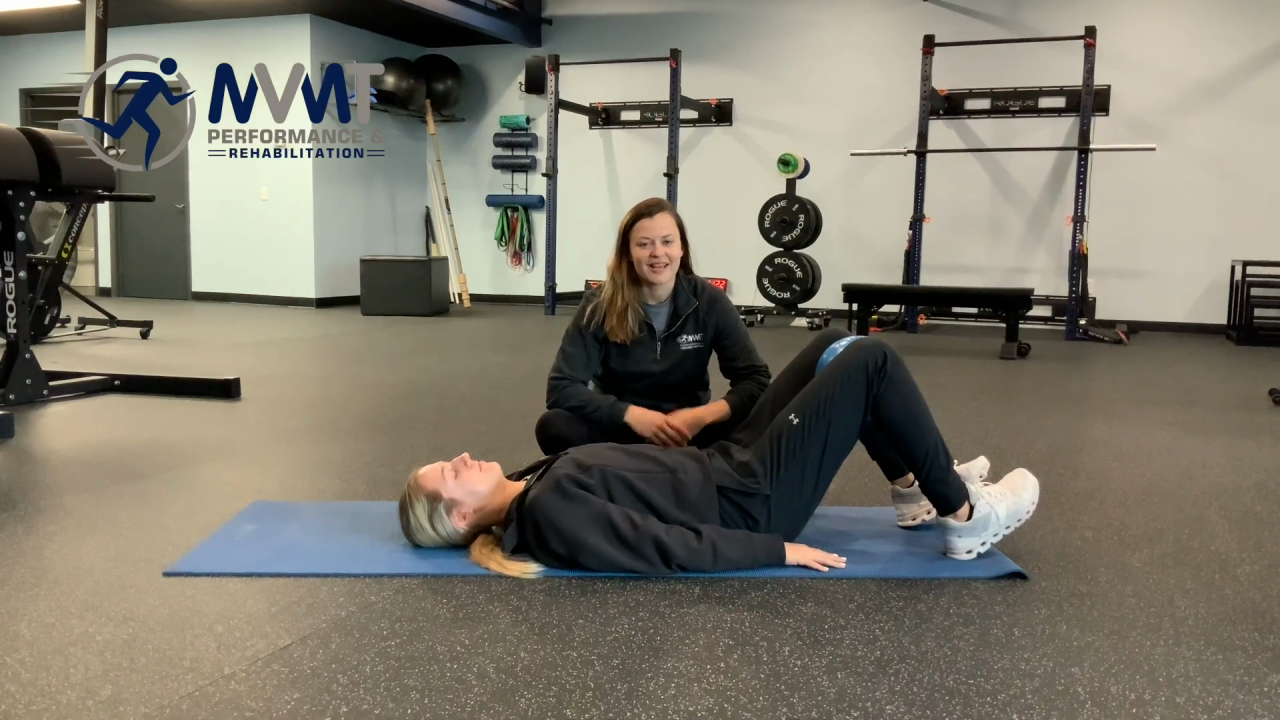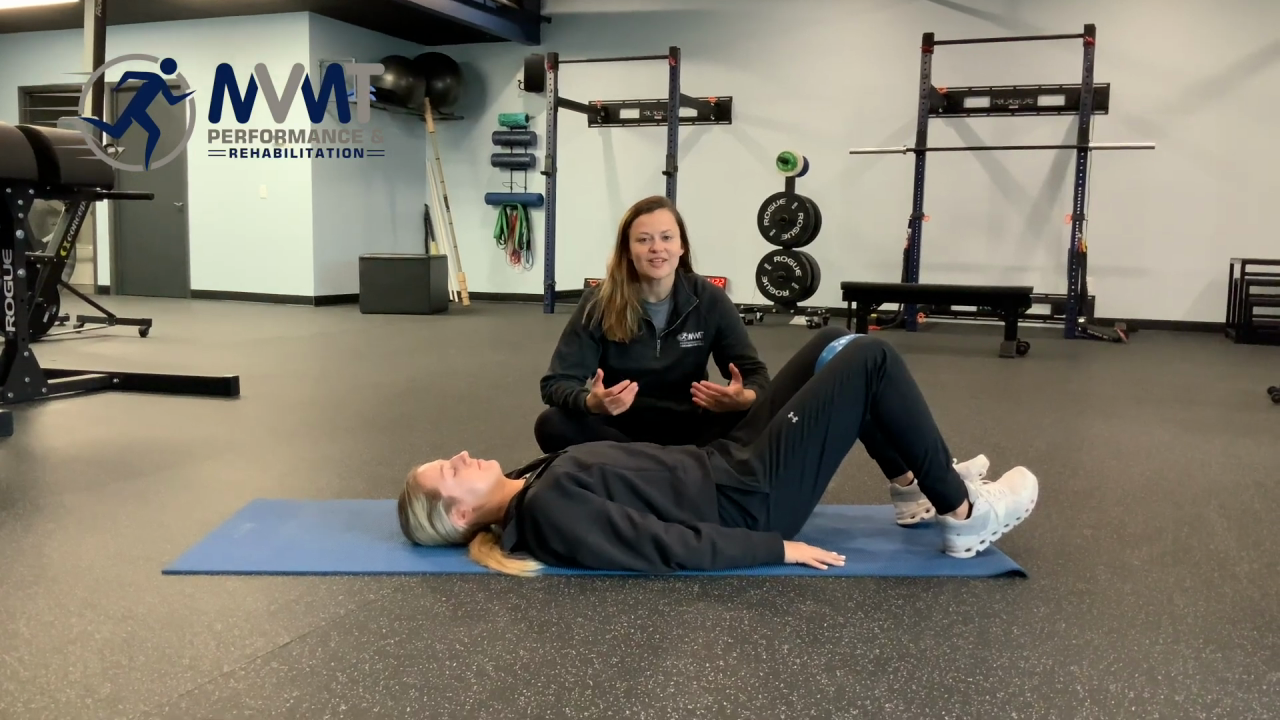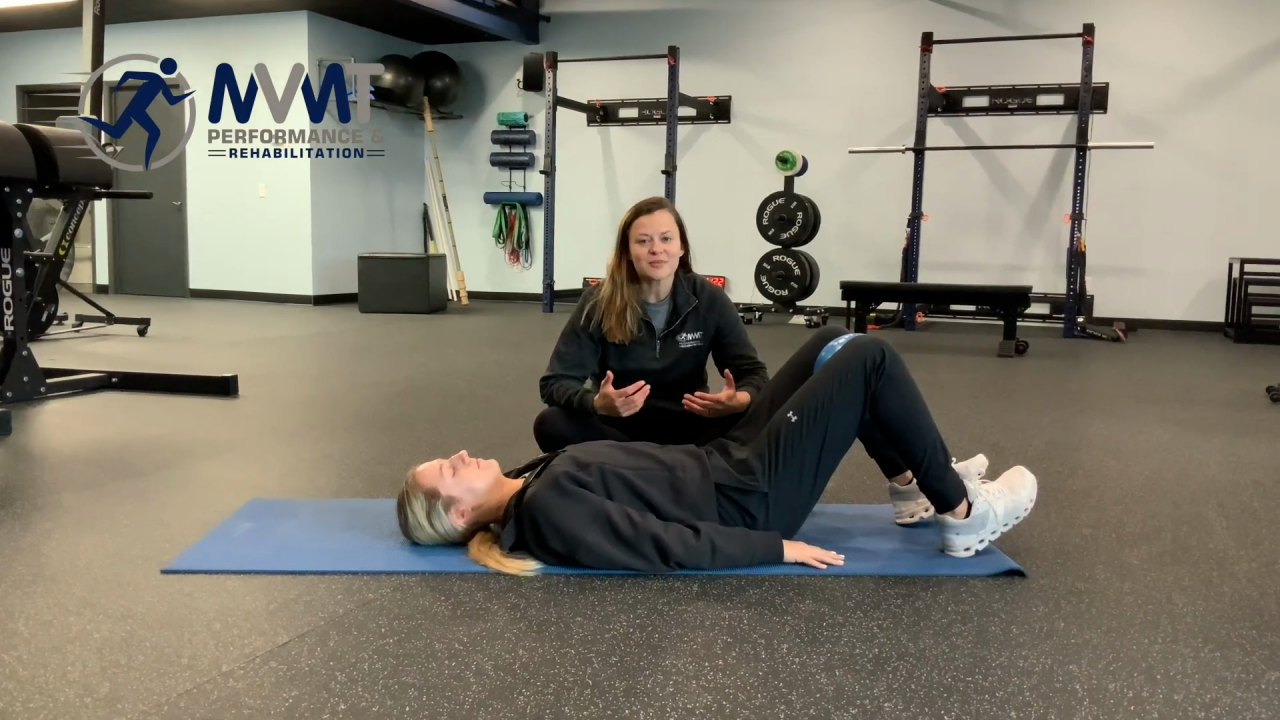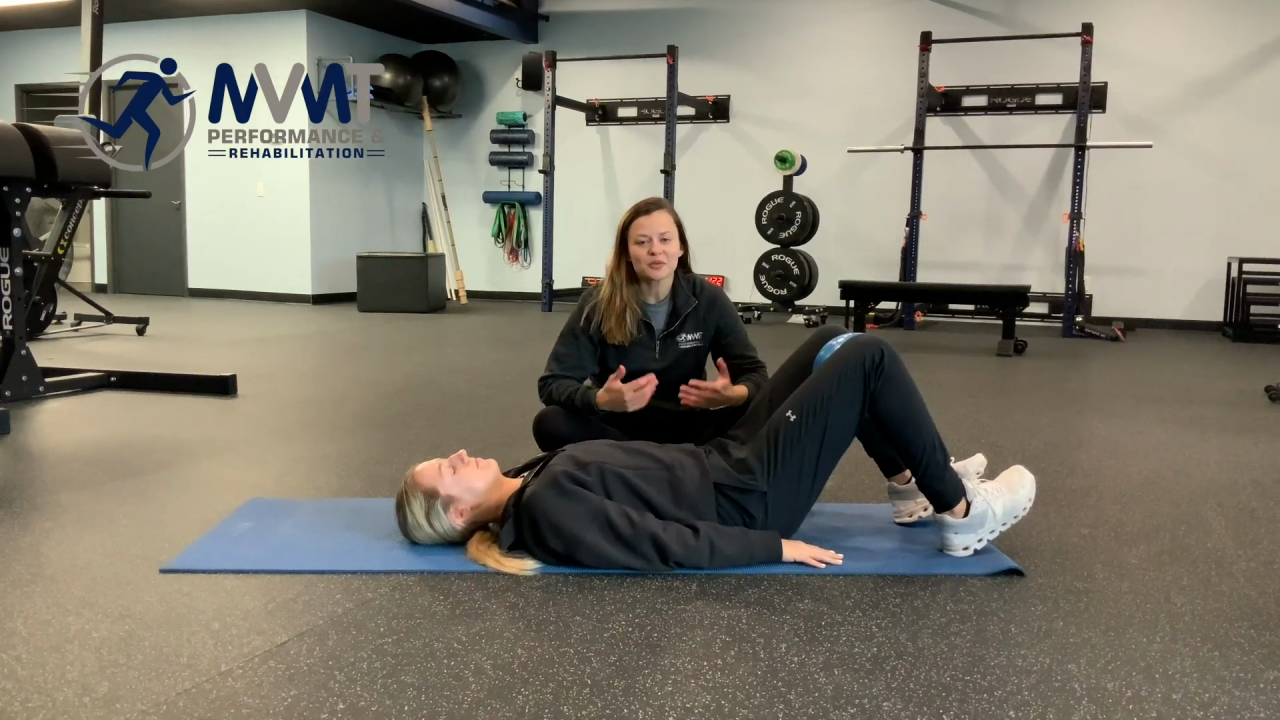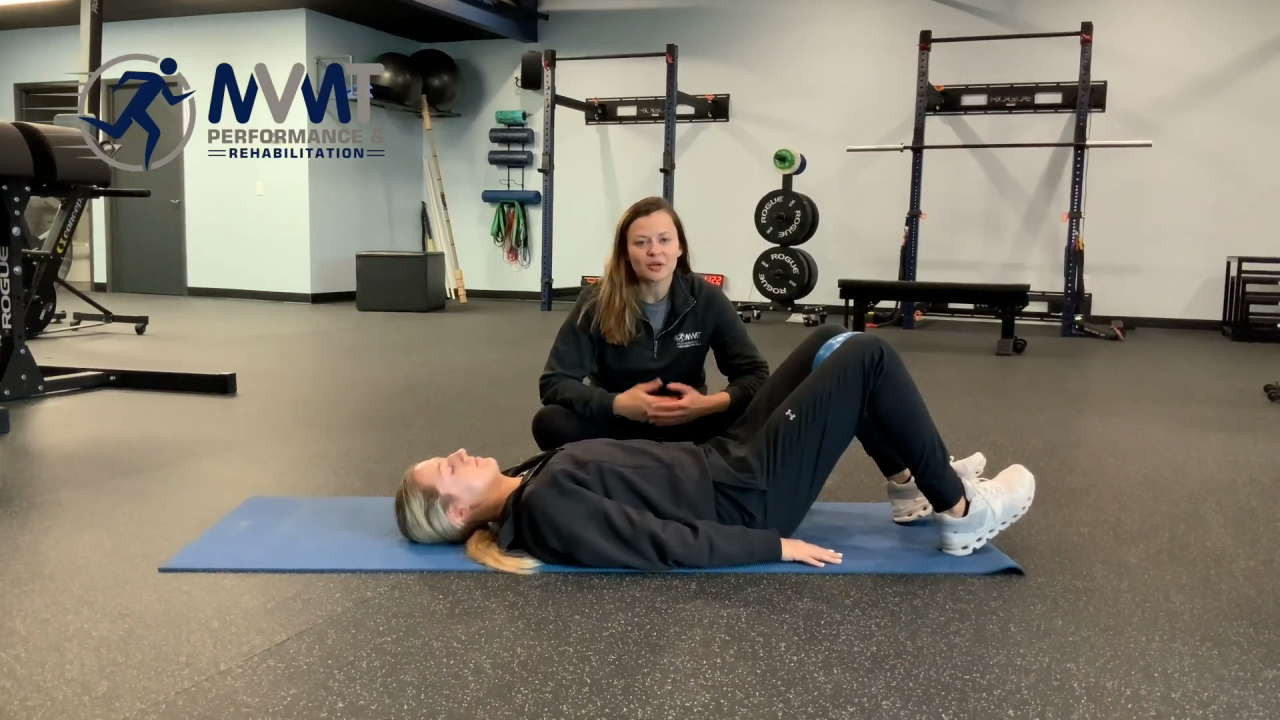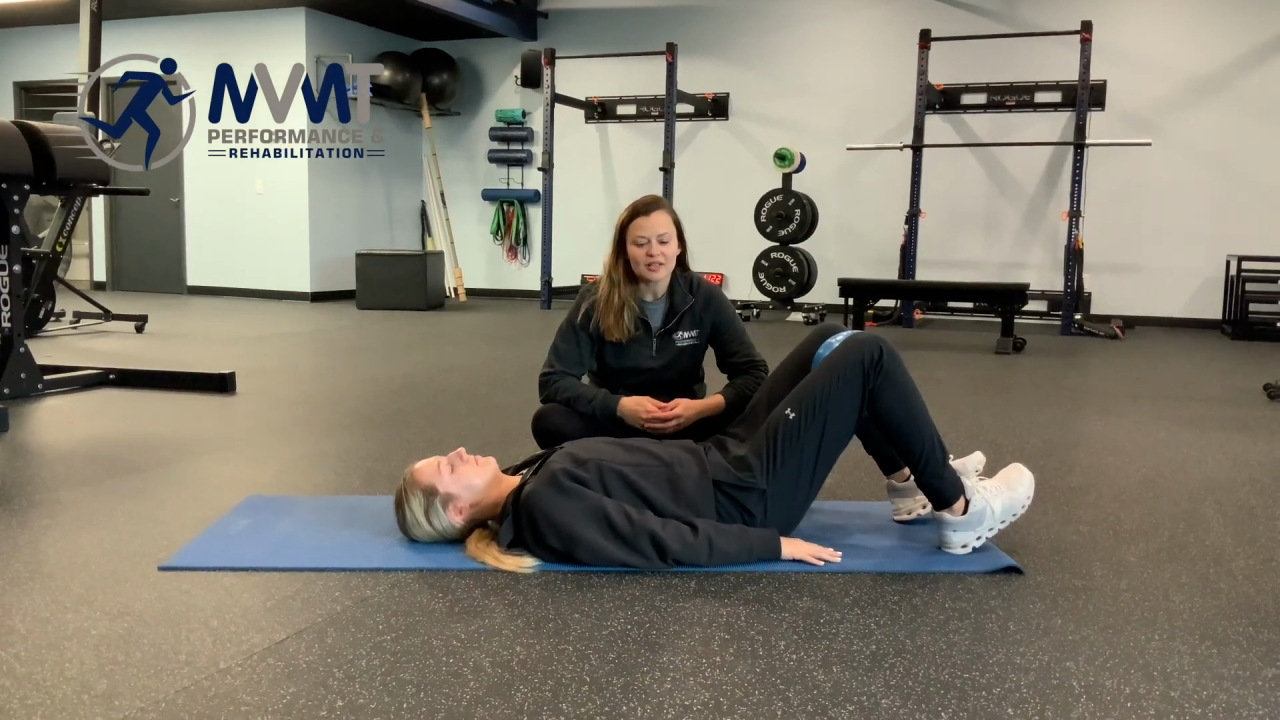
dt=0.3s
person 1, frame 1
left shoulder: (533, 483)
right shoulder: (549, 513)
right elbow: (673, 547)
right wrist: (780, 550)
left hip: (725, 465)
right hip: (752, 501)
left knee: (837, 343)
right knee: (872, 361)
left ankle: (920, 485)
right ankle: (964, 516)
person 1, frame 2
left shoulder: (532, 482)
right shoulder: (548, 512)
right elbow: (673, 547)
right wrist: (778, 549)
left hip: (725, 466)
right hip: (752, 500)
left knee: (837, 343)
right knee: (872, 360)
left ankle: (917, 487)
right ankle: (963, 515)
person 1, frame 3
left shoulder: (531, 482)
right shoulder: (547, 511)
right elbow: (672, 545)
right wrist: (778, 548)
left hip: (722, 462)
right hip: (749, 500)
left knee: (835, 342)
right knee: (871, 359)
left ankle: (917, 485)
right ankle: (962, 514)
person 1, frame 4
left shoulder: (531, 479)
right shoulder: (546, 510)
right elbow: (669, 544)
right wrist: (776, 546)
left hip: (722, 464)
right hip: (749, 498)
left knee: (835, 342)
right knee: (869, 357)
left ankle: (916, 485)
right ankle: (962, 513)
person 1, frame 5
left shoulder: (530, 480)
right shoulder: (545, 508)
right elbow: (669, 543)
right wrist: (775, 546)
left hip: (720, 462)
right hip: (748, 497)
left knee: (834, 340)
right knee: (869, 357)
left ankle: (918, 482)
right ankle: (960, 512)
person 1, frame 6
left shoulder: (529, 477)
right shoulder: (545, 507)
right elbow: (668, 541)
right wrist: (775, 544)
left hip: (721, 462)
right hip: (749, 496)
left knee: (834, 338)
right knee: (869, 355)
left ankle: (916, 482)
right ankle: (961, 511)
person 2, frame 1
left shoulder: (710, 301)
right shoulder: (600, 304)
left elbow: (757, 379)
right elbow: (561, 388)
left wrist: (703, 416)
right wrist: (630, 414)
left hip: (687, 430)
right hip: (619, 430)
right knee: (553, 427)
person 2, frame 2
left shoulder: (710, 299)
right shoulder: (600, 302)
left elbow: (755, 374)
right elbow: (555, 383)
left wrist: (743, 399)
right wrist: (590, 402)
left hip: (687, 428)
right hip: (619, 429)
right knee: (551, 425)
person 2, frame 3
left shoulder: (709, 299)
right shoulder: (600, 302)
left elbow: (753, 373)
right elbow: (555, 383)
left wrist: (738, 401)
right wrist: (597, 404)
left hip: (686, 427)
right hip: (618, 429)
right knee: (550, 425)
person 2, frame 4
left shoulder: (709, 300)
right shoulder: (599, 302)
left elbow: (754, 372)
right elbow: (552, 383)
left wrist: (732, 395)
right wrist: (599, 399)
left hip: (685, 427)
right hip: (617, 429)
right knee: (550, 423)
person 2, frame 5
left shoulder: (707, 298)
right shoulder: (598, 300)
left elbow: (755, 373)
right elbow: (554, 382)
left wrist: (708, 404)
right wrist: (616, 403)
left hip: (684, 426)
right hip: (615, 426)
right knee: (549, 422)
person 2, frame 6
left shoulder: (705, 297)
right shoulder: (597, 299)
left elbow: (755, 374)
right elbow: (553, 381)
left wrist: (702, 408)
right wrist: (619, 406)
left hip: (683, 425)
right hip: (614, 425)
right knee: (548, 421)
